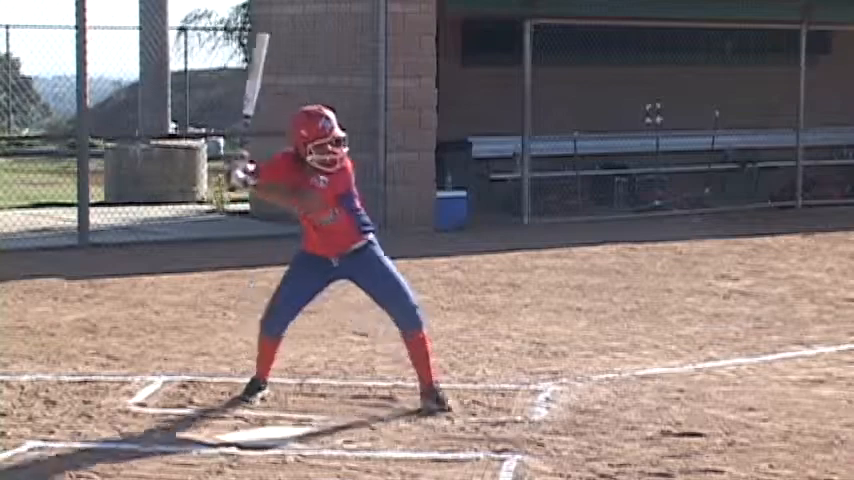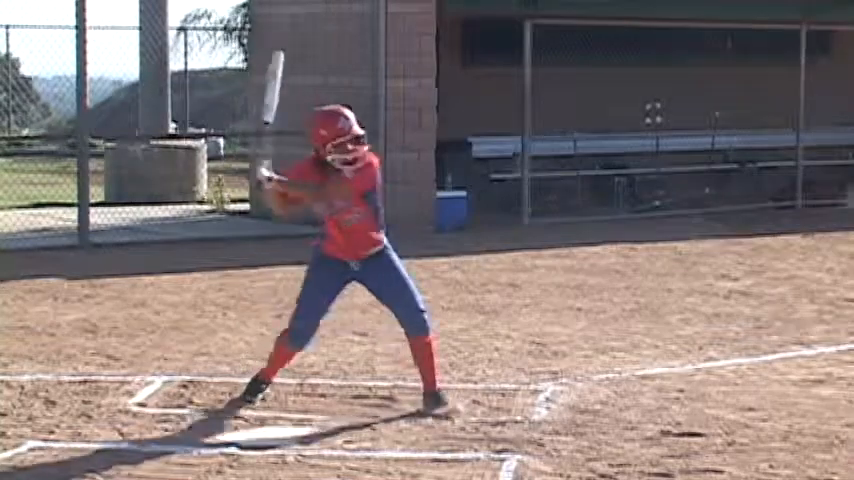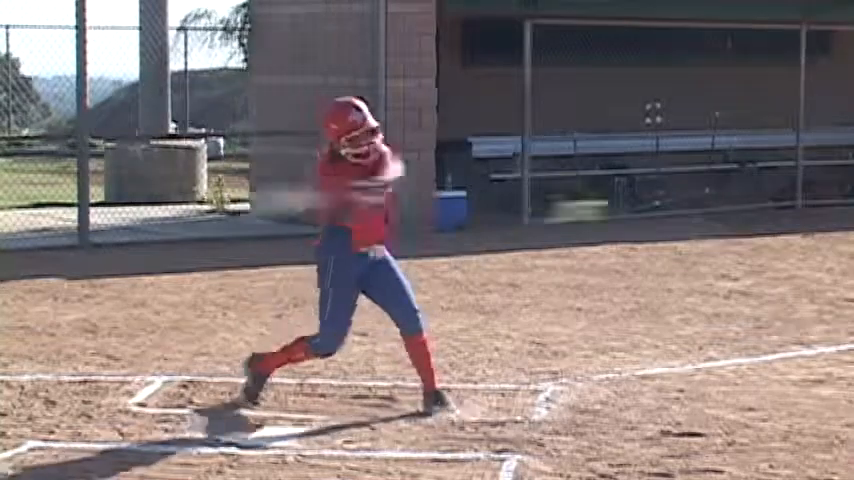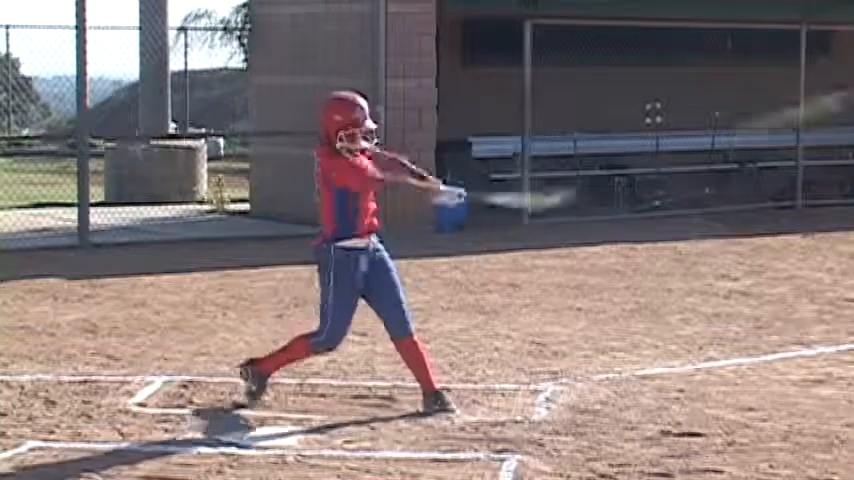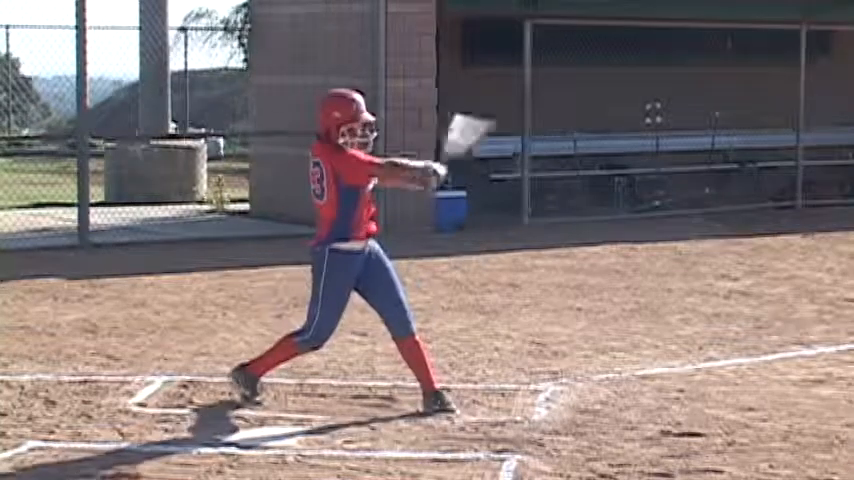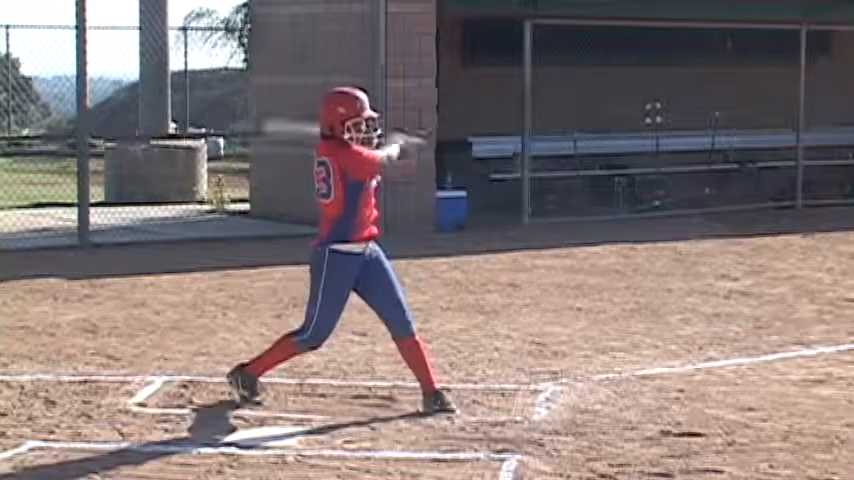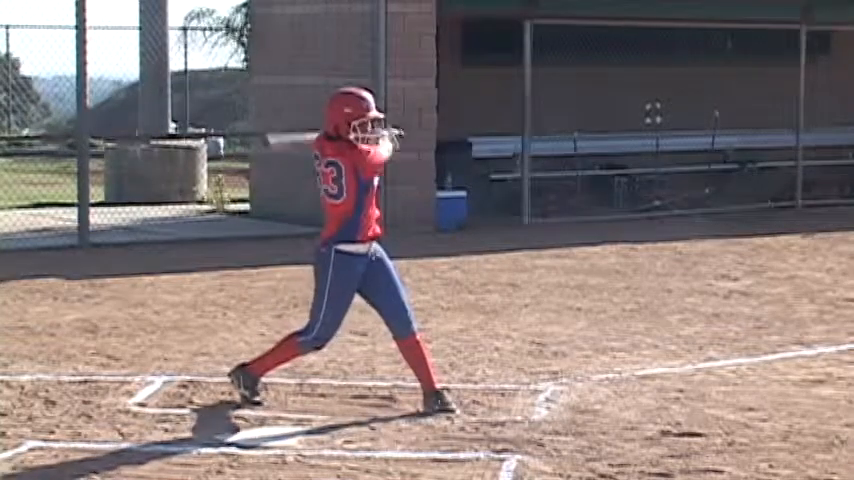
dt=0.1s
person 1, frame 1
left shoulder: (341, 168)
right shoulder: (288, 163)
left elbow: (299, 202)
right elbow: (253, 178)
left wrist: (255, 185)
right wrist: (247, 173)
left hip: (359, 251)
right hip: (315, 255)
left knee: (408, 313)
right knee: (274, 319)
left ankle: (429, 389)
right ankle: (260, 380)
person 1, frame 2
left shoulder: (366, 163)
right shoulder: (310, 170)
left elbow: (328, 195)
right elbow: (282, 208)
left wrist: (280, 184)
right wrist: (272, 187)
left hip: (375, 254)
right hip: (332, 259)
left knee: (416, 317)
right knee: (301, 330)
left ankle: (431, 391)
right ankle: (265, 377)
person 1, frame 3
left shoulder: (376, 152)
right shoulder: (330, 168)
left elbow: (391, 170)
right elbow: (340, 216)
left wrist: (373, 185)
left hip: (374, 253)
right hip: (340, 256)
left knee: (410, 318)
right knee: (328, 341)
left ankle: (432, 392)
right ankle: (261, 367)
person 1, frame 4
left shoulder: (348, 150)
right shoulder: (336, 162)
left elbow: (384, 160)
right elbow: (383, 178)
left wrist: (426, 178)
right wrist: (427, 186)
left hip: (368, 248)
right hip: (341, 254)
left knee: (400, 321)
right knee: (330, 336)
left ankle: (431, 392)
right ankle: (259, 369)
person 1, frame 5
left shoulder: (336, 149)
right shoulder: (338, 157)
left elbow: (380, 171)
right elbow: (385, 172)
left wrist: (419, 174)
right wrist: (426, 168)
left hip: (365, 249)
right hip: (336, 256)
left knee: (401, 321)
right knee: (315, 333)
left ankle: (431, 392)
right ankle: (249, 373)
person 1, frame 6
left shoulder: (328, 146)
right shoulder: (350, 157)
right elbow: (386, 155)
right wrist: (396, 146)
left hip: (365, 251)
right hip: (336, 256)
left knee: (401, 322)
right knee: (313, 334)
left ankle: (432, 392)
right ankle: (247, 374)
person 1, frame 7
left shoulder: (325, 146)
right shoulder: (357, 156)
right elbow: (382, 151)
right wrist: (387, 139)
left hip: (368, 251)
right hip: (341, 257)
left knee: (403, 322)
right knee: (317, 335)
left ankle: (432, 392)
right ankle: (249, 374)
